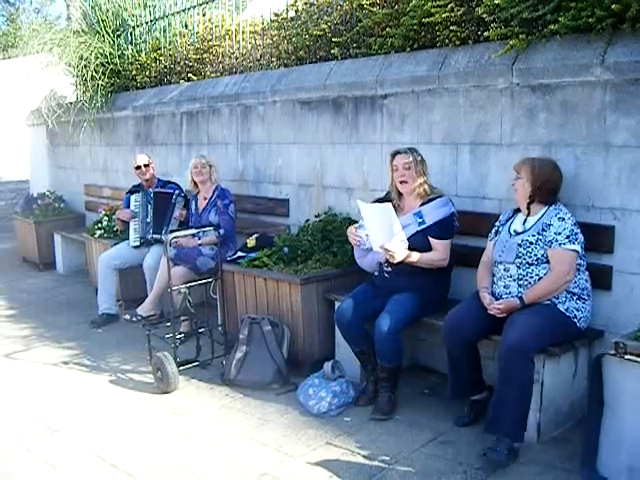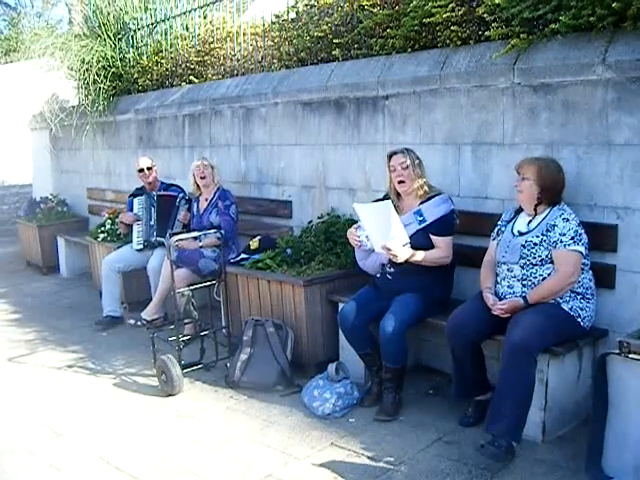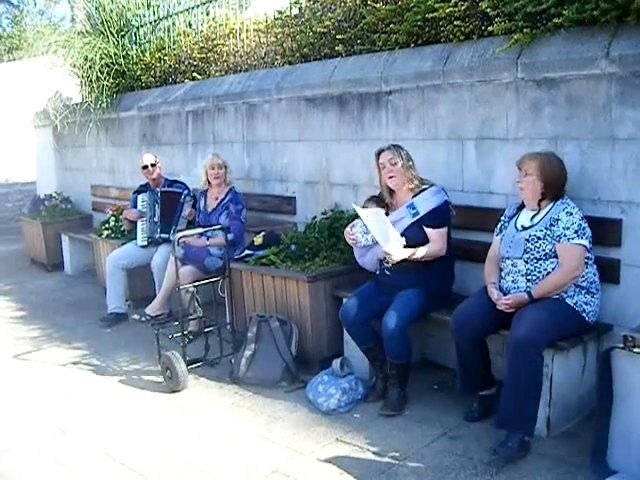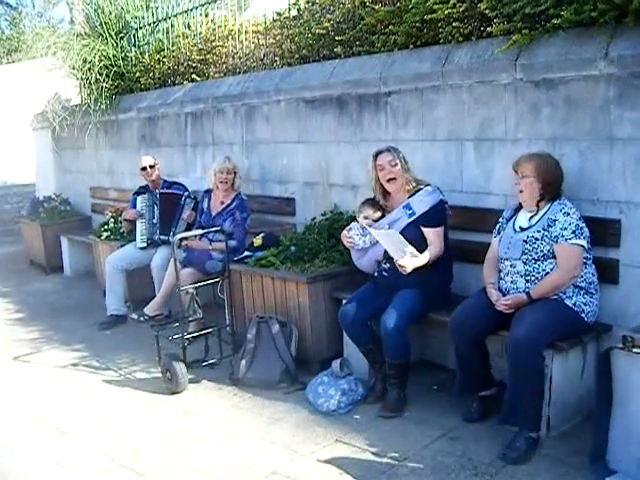
dt=0.4s
person 1, frame 1
left shoulder: (559, 220)
right shoulder: (507, 218)
left elbow: (562, 276)
right elbow: (487, 260)
left wrist: (519, 301)
right wrist: (485, 292)
left hip: (552, 305)
right hip: (501, 300)
left knee: (514, 344)
right knee: (455, 325)
left ankle: (507, 438)
right ankle: (476, 394)
person 1, frame 2
left shoulder: (563, 221)
right shoulder: (509, 217)
left elbow: (567, 276)
right elbow: (489, 261)
left wrist: (523, 301)
right wrist: (488, 292)
left hip: (555, 305)
right hip: (504, 300)
left knee: (518, 343)
right knee: (458, 326)
left ankle: (504, 436)
right ankle: (481, 393)
person 1, frame 3
left shoulder: (567, 214)
right shoulder: (513, 213)
left elbow: (572, 270)
right elbow: (493, 256)
left wrist: (527, 296)
right wrist: (493, 287)
left hip: (561, 299)
right hip: (509, 295)
left knee: (523, 338)
right knee: (463, 321)
left ankle: (520, 431)
right ankle: (486, 389)
person 1, frame 4
left shoulder: (564, 215)
right shoulder: (510, 214)
left elbow: (569, 271)
right elbow: (492, 257)
left wrist: (526, 297)
right wrist: (492, 288)
left hip: (560, 300)
right hip: (508, 295)
left knee: (523, 339)
right knee: (462, 321)
left ankle: (527, 430)
right ankle: (486, 389)
person 2, frame 1
left shoulder: (437, 208)
right shoulder: (388, 201)
left elbow: (442, 258)
right elbow: (369, 233)
left wrist: (406, 256)
right wrist: (354, 232)
left hip: (420, 287)
right hip: (382, 282)
left knee: (385, 326)
right knee: (344, 314)
left ankle: (388, 391)
right ankle: (373, 377)
person 2, frame 2
left shoulder: (436, 206)
right shoulder: (387, 203)
left elbow: (445, 255)
right elbow: (370, 237)
left wrist: (409, 254)
right wrist: (355, 234)
left hip: (423, 288)
right hip: (385, 283)
left knee: (390, 327)
right knee: (347, 317)
left ankle: (393, 392)
right ankle: (377, 379)
person 2, frame 3
left shoulder: (430, 198)
right shoulder: (384, 200)
left elbow: (440, 248)
left wrist: (406, 253)
right wrist: (353, 232)
left hip: (425, 282)
right hip: (387, 279)
left knee: (392, 323)
right knee: (349, 313)
left ankle: (397, 387)
right ankle: (382, 373)
person 2, frame 4
left shoulder: (426, 198)
right shoulder: (381, 202)
left elbow: (437, 247)
left wrist: (416, 261)
right wrist: (349, 235)
left hip: (423, 282)
right hip: (385, 280)
left knee: (391, 322)
right knee: (348, 315)
left ankle: (397, 388)
right ankle: (381, 373)
person 3, frame 1
left shoulder: (171, 188)
right shoulder: (132, 194)
right elbow: (122, 227)
right wrist: (119, 215)
left knee: (150, 263)
right knee: (105, 260)
right ankle: (108, 311)
person 3, frame 2
left shoulder: (174, 191)
right shoulder: (135, 197)
right elbow: (125, 230)
left wrist: (187, 218)
right wrist: (122, 219)
left knee: (154, 266)
right knee: (109, 263)
right ankle: (113, 313)
person 3, frame 3
left shoulder: (178, 187)
right shoulder: (139, 193)
right elbow: (129, 227)
right wrist: (126, 215)
left knee: (158, 262)
right knee: (113, 260)
right ankle: (117, 310)
person 3, frame 4
left shoulder: (177, 189)
right shoulder: (139, 194)
left elbow: (193, 212)
right elbow: (128, 227)
left wrist: (191, 216)
right wrist: (126, 216)
left knee: (157, 264)
right knee: (112, 261)
right ankle: (117, 312)
person 4, frame 1
left shoulder: (222, 195)
right shoulder: (194, 199)
left elbow: (226, 232)
right elbow: (192, 230)
left wrist: (197, 242)
right wrist: (184, 239)
left hip: (218, 252)
right hip: (198, 251)
left knee: (170, 255)
right knee: (176, 273)
left ankle: (150, 306)
right ankle: (185, 324)
person 4, frame 2
left shoulder: (224, 196)
right shoulder: (196, 201)
left elbow: (227, 233)
left wrist: (198, 244)
right wrist: (187, 242)
left hip: (221, 254)
right hip: (201, 252)
left knee: (172, 256)
right knee: (179, 275)
left ankle: (154, 309)
right ankle: (189, 326)
person 4, frame 3
left shoulder: (235, 198)
right shoulder: (202, 195)
left elbow: (236, 237)
right elbow: (198, 227)
left wrist: (204, 242)
right wrist: (191, 239)
left hip: (225, 253)
right hip: (205, 249)
left knee: (178, 254)
right knee: (184, 272)
left ankle: (159, 305)
right ankle: (194, 323)
person 4, frame 4
left shoulder: (240, 203)
right shoulder: (206, 195)
left elbow: (238, 244)
right elbow: (199, 227)
left wrist: (207, 245)
right wrist: (192, 240)
left hip: (225, 256)
right hip: (204, 250)
left knee: (179, 258)
right knee: (185, 274)
left ankle: (157, 306)
right ankle: (194, 324)
